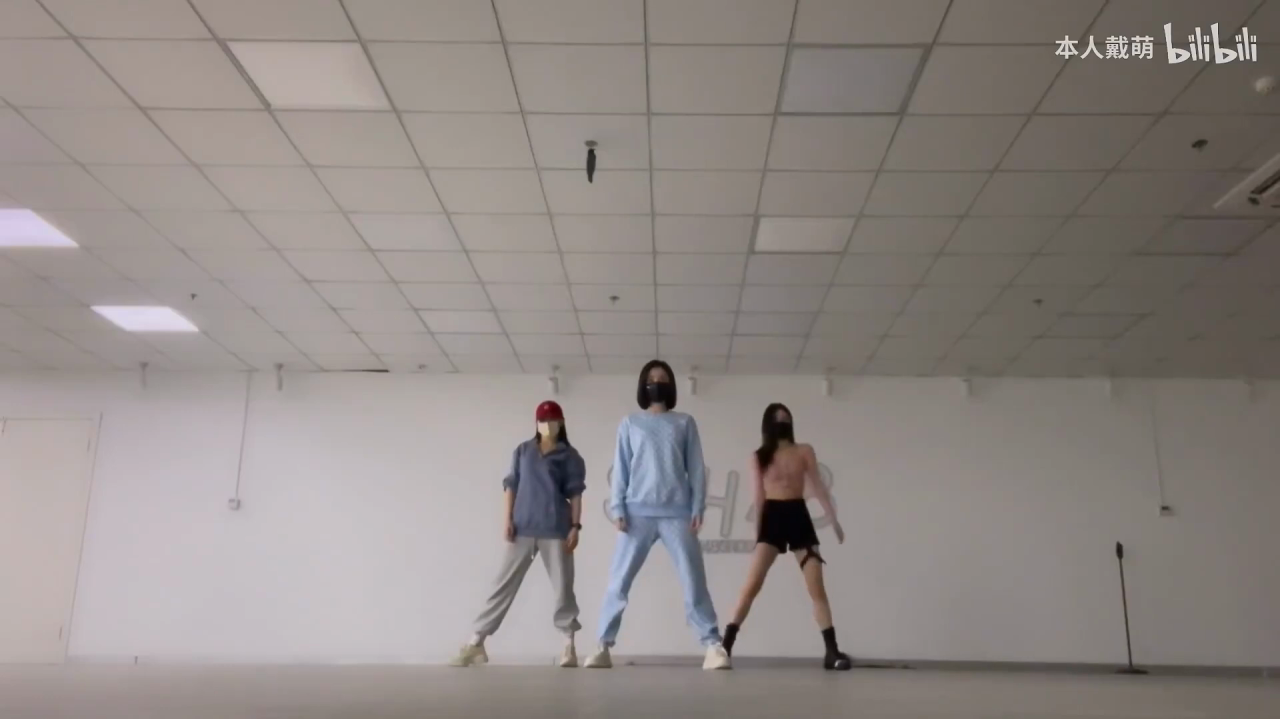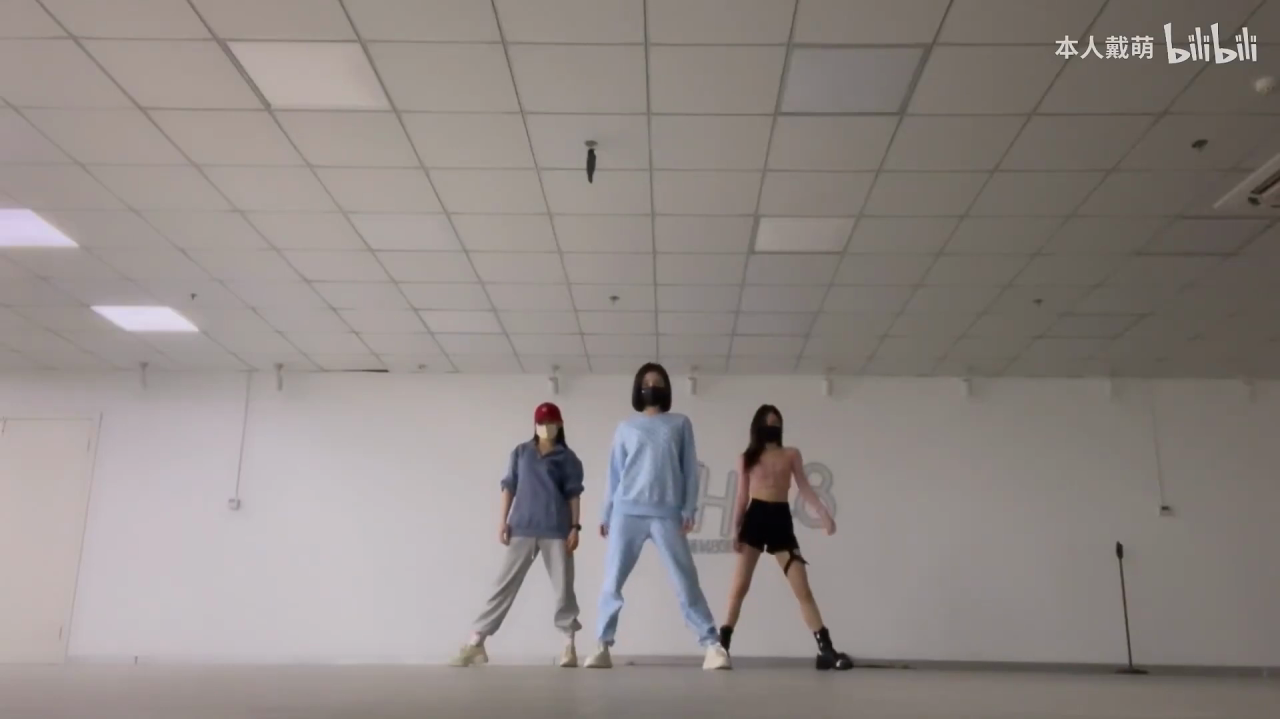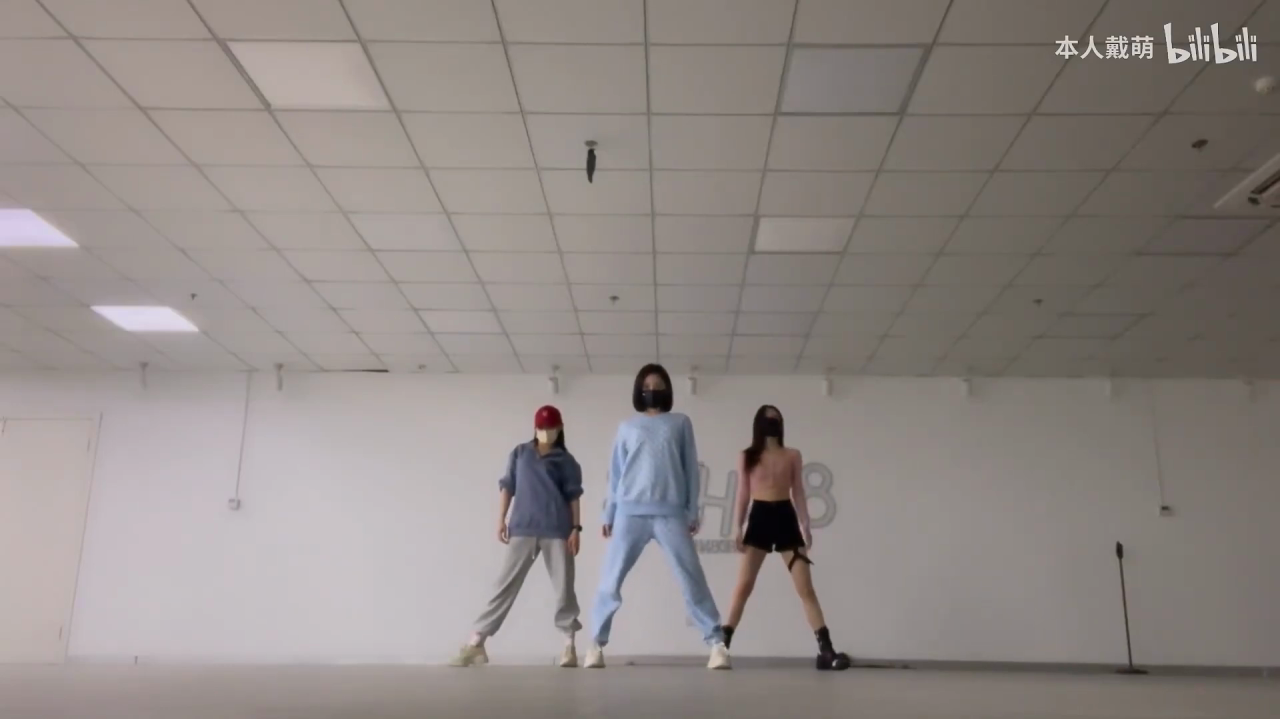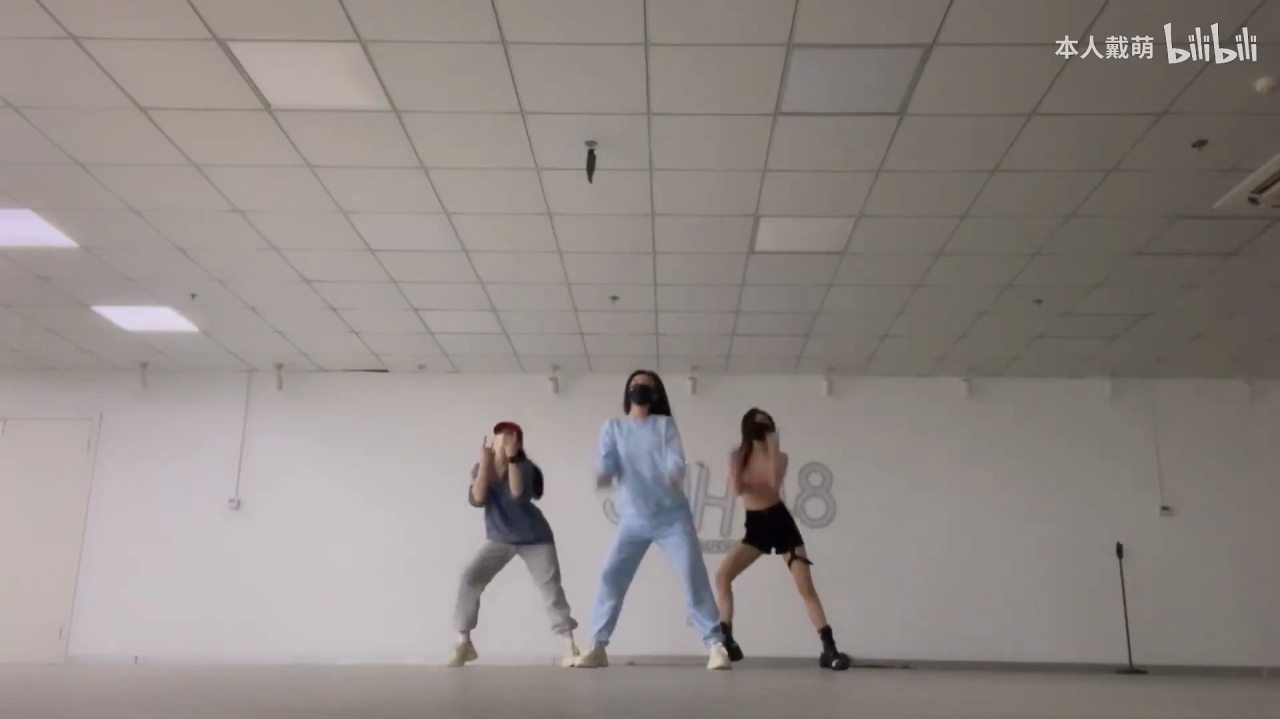
dt=1s
person 1, frame 1
left shoulder: (685, 423)
right shoulder: (630, 424)
left elbow: (695, 468)
right elbow: (620, 468)
left wrist: (697, 509)
right wrist: (617, 508)
left hip: (677, 513)
right hip: (638, 513)
left knee: (694, 580)
right knee: (619, 581)
left ankle: (713, 645)
right ankle: (604, 646)
person 1, frame 2
left shoulder: (680, 424)
right shoulder: (626, 427)
left elbow: (690, 469)
right elbow: (615, 473)
left wrist: (689, 511)
right wrist: (606, 514)
left hip: (666, 514)
right hip: (627, 512)
left knee: (686, 581)
right knee: (612, 581)
left ankle: (712, 645)
right ankle: (603, 646)
person 1, frame 3
left shoulder: (681, 423)
right shoulder: (627, 427)
left elbow: (691, 469)
right elbow: (616, 473)
left wrist: (693, 512)
right wrist: (608, 515)
left hip: (670, 513)
right hip: (630, 512)
left knee: (692, 579)
right knee: (610, 580)
left ankle: (717, 643)
right ankle: (597, 645)
person 1, frame 4
left shoulder: (665, 424)
right shoulder: (612, 427)
left elbow: (677, 460)
right elbow: (605, 462)
left wrist: (676, 472)
right wrist: (604, 474)
left hip: (673, 517)
right hip: (633, 519)
left knee: (694, 578)
right knee: (611, 575)
left ankle: (716, 644)
right ankle: (598, 645)
person 2, frame 1
left shoulder: (804, 451)
right shoulder: (759, 457)
left elbow: (817, 485)
right elbow: (760, 494)
left wrist: (833, 517)
right wrist: (758, 529)
left hip: (799, 518)
right hip: (773, 518)
left knee: (817, 588)
right knee: (752, 584)
left ankle: (832, 651)
right ankle: (726, 644)
person 2, frame 2
left shoulder: (791, 455)
right shoulder: (747, 458)
left elbow: (804, 488)
right elbow: (742, 495)
left wrist: (824, 514)
right wrist: (735, 529)
left hip: (781, 520)
right hip: (754, 519)
left knee: (803, 589)
right knee: (739, 587)
left ankle: (826, 650)
right ankle: (722, 647)
person 2, frame 3
left shoulder: (792, 455)
right shoulder: (747, 457)
left elbow: (798, 492)
right elbow: (742, 493)
left wrist: (806, 527)
right wrist: (738, 528)
left hip: (786, 519)
right hip: (759, 519)
left knee: (805, 588)
right knee: (743, 586)
left ankle: (826, 650)
right ankle: (722, 645)
person 2, frame 4
left shoulder: (779, 457)
right shoulder: (738, 458)
left elbow: (775, 483)
right elbow: (737, 488)
left wrist: (773, 449)
right wrist: (736, 464)
left hip: (781, 522)
right hip: (755, 527)
left knee: (806, 587)
right knee: (722, 575)
left ankle: (829, 649)
right ankle: (726, 642)
person 3, frame 1
left shoulder: (569, 456)
right shoulder: (523, 450)
left elbow: (575, 493)
right elbow: (511, 485)
left wrist: (575, 526)
right wrist: (508, 519)
left hip: (555, 529)
right hip: (524, 528)
left knee: (563, 586)
right knee: (505, 583)
left ankle: (569, 646)
right ankle: (476, 643)
person 3, frame 2
left shoulder: (567, 457)
right shoulder: (521, 452)
left elbow: (573, 494)
right elbow: (509, 487)
left wrist: (575, 527)
right wrist: (503, 520)
left hip: (556, 529)
right hip: (523, 527)
left knee: (563, 586)
right knee: (506, 583)
left ankle: (569, 646)
right ankle: (476, 643)
person 3, frame 3
left shoulder: (566, 460)
right shoulder: (520, 453)
left elbow: (573, 496)
right elbow: (507, 486)
left wrist: (576, 528)
right wrist: (501, 519)
left hip: (557, 530)
right hip: (523, 528)
left knee: (564, 586)
right knee: (507, 584)
left ankle: (569, 646)
right ankle: (476, 643)
person 3, frame 4
left shoulder: (525, 467)
right shoulder: (481, 467)
left elbow: (517, 493)
right elbow: (476, 499)
left wrist: (510, 458)
right wrist: (485, 462)
left hip: (535, 538)
right hip: (499, 539)
left knee: (551, 587)
right knee: (470, 577)
left ankle: (570, 646)
right ankle: (464, 643)
